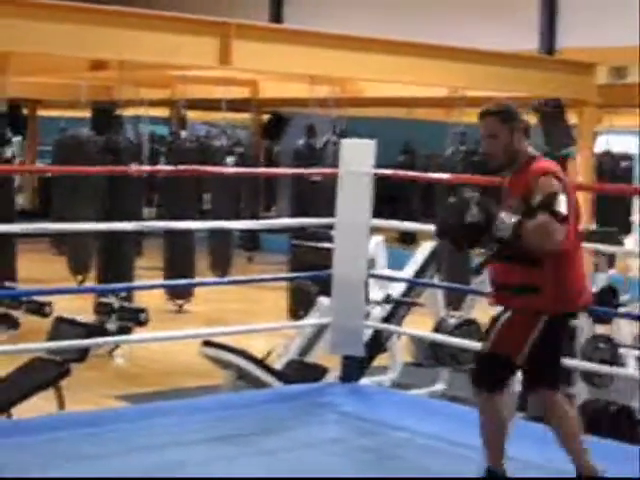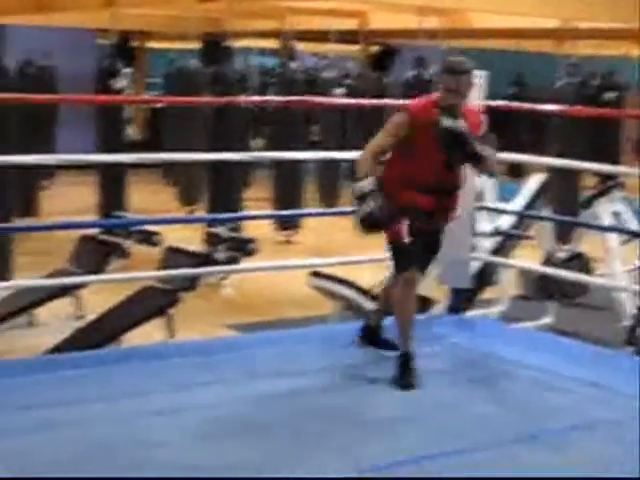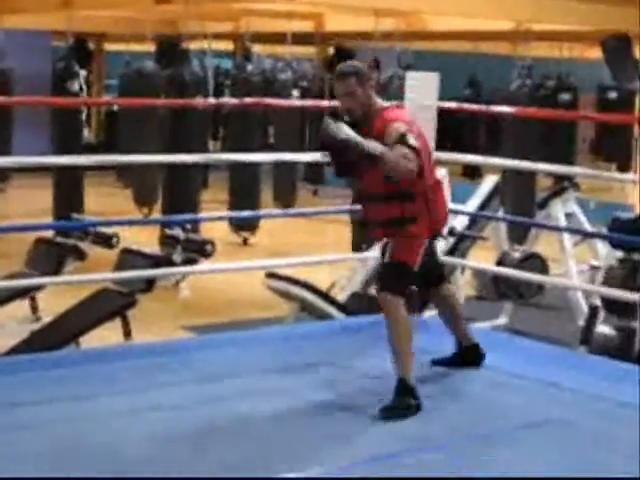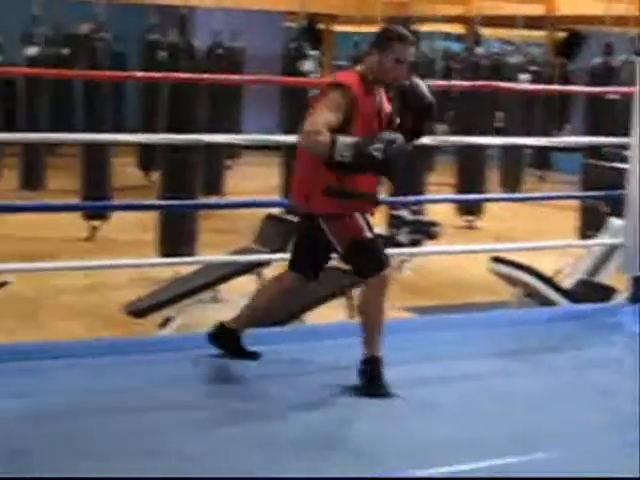
dt=1s
person 1, frame 1
left shoulder: (545, 180)
right shoulder: (515, 177)
left elbow: (550, 237)
right elbow: (509, 232)
left wrist: (493, 221)
right wrist: (466, 217)
left hip: (540, 300)
right hip: (530, 296)
left knee: (485, 383)
right knee: (546, 389)
person 1, frame 2
left shoulder: (474, 120)
right shoulder: (414, 116)
left elbow: (490, 165)
right elbow: (370, 154)
left wrist: (470, 147)
right wrist: (367, 195)
left hip: (436, 213)
right hip: (402, 207)
left knee: (406, 274)
right knee: (408, 271)
left ankle: (371, 327)
right ankle: (405, 358)
person 1, frame 3
left shoulder: (392, 124)
right shoulder: (368, 125)
left elbow: (405, 166)
right elbow: (360, 173)
left wrist: (353, 141)
right wrist: (342, 149)
left hip: (414, 225)
right hip: (395, 223)
left knee: (390, 298)
right knee: (432, 286)
left ankle: (407, 390)
right ankle: (468, 348)
person 1, frame 4
left shoulder: (376, 94)
right shoulder: (345, 92)
left elbow: (389, 153)
right elbow: (311, 139)
right wrist: (365, 149)
left hip: (330, 197)
right hip: (328, 198)
left knee: (298, 275)
right knee: (377, 274)
left ankle: (228, 331)
right ankle: (371, 365)
